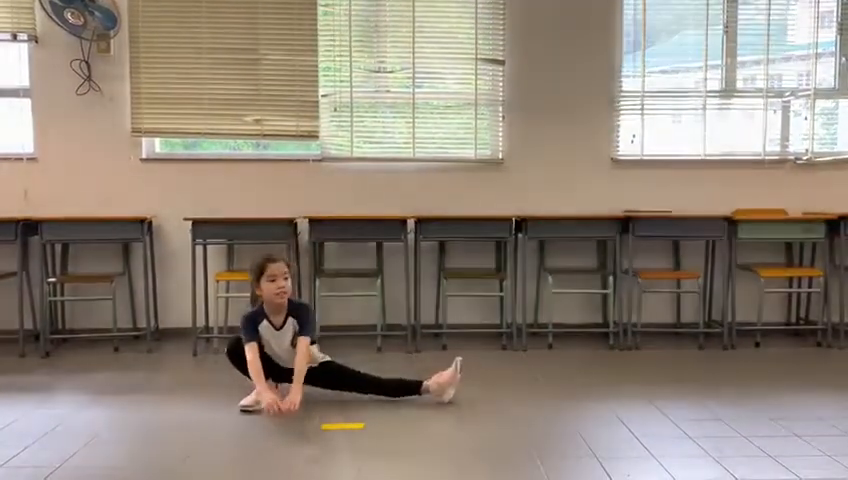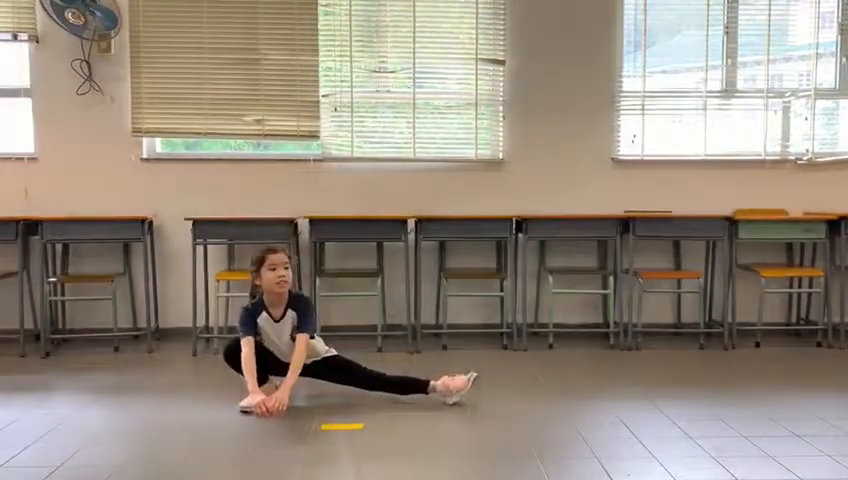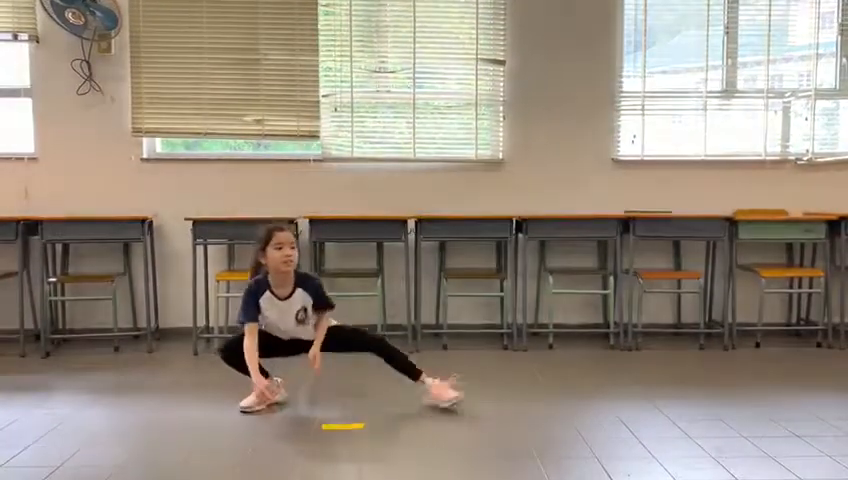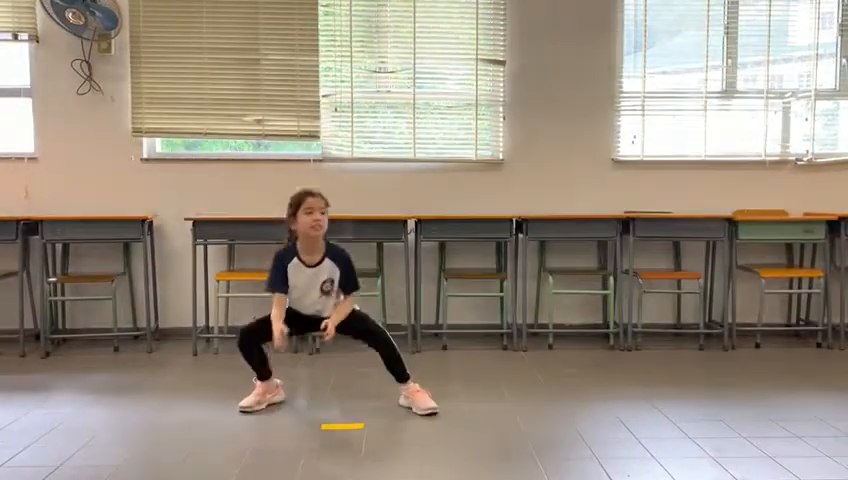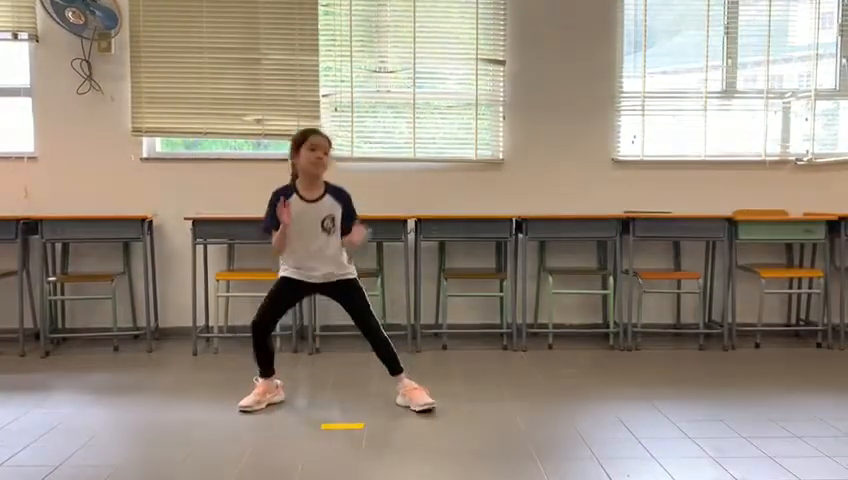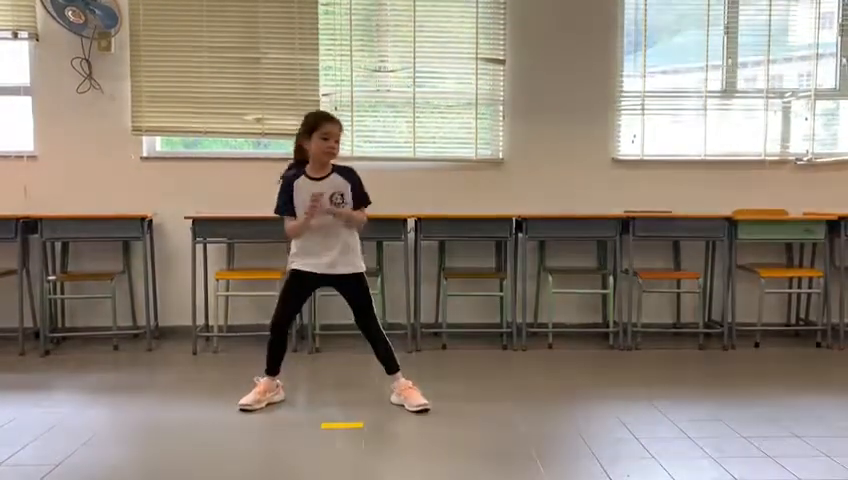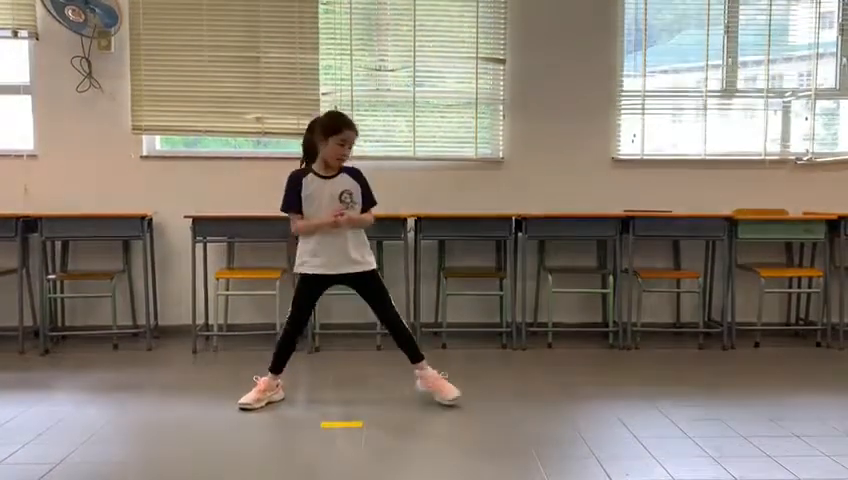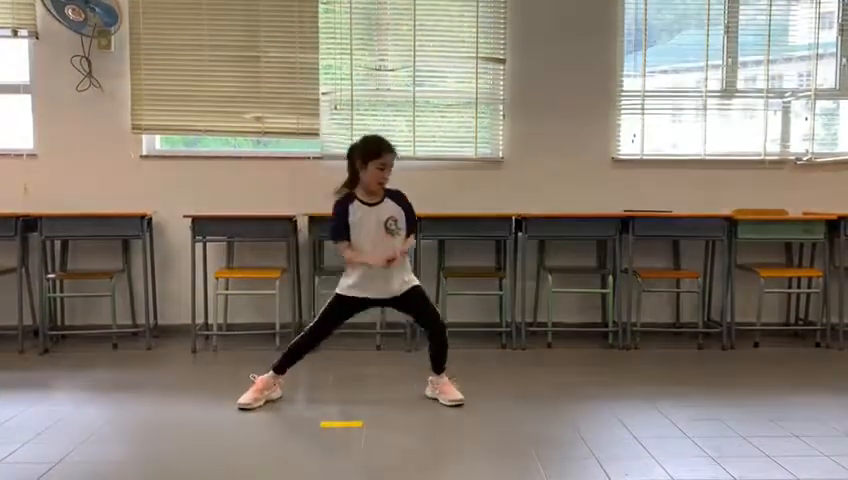
dt=0.3s
person 1, frame 1
left shoulder: (302, 311)
right shoulder: (251, 319)
left elbow: (303, 350)
right elbow: (252, 357)
left wrist: (296, 390)
right wrist: (266, 391)
left hip: (312, 365)
right hip: (275, 366)
left knee: (366, 383)
right knee: (234, 347)
left ankle: (430, 386)
right ankle: (265, 389)
person 1, frame 2
left shoulder: (301, 304)
right shoulder: (251, 312)
left elbow: (302, 348)
right elbow: (248, 351)
left wrist: (286, 387)
right wrist: (255, 390)
left hip: (315, 357)
right hip: (277, 360)
left knee: (373, 380)
right knee: (232, 351)
left ankle: (439, 386)
right ankle: (266, 386)
person 1, frame 3
left shoulder: (310, 283)
right shoulder: (255, 290)
left elbow: (324, 315)
right elbow: (250, 337)
left wrist: (316, 346)
right wrist: (257, 379)
left hip: (316, 335)
right hip: (280, 339)
left knee: (373, 341)
right knee: (229, 351)
left ankle: (428, 383)
right ankle: (270, 386)
person 1, frame 4
left shoulder: (339, 256)
right shoulder: (284, 257)
left elbow: (348, 298)
right elbow: (278, 303)
left wrist: (335, 320)
right wrist: (278, 327)
left hip: (335, 314)
right hip: (298, 314)
left knee: (380, 337)
right knee: (246, 337)
left ankle: (408, 389)
right ankle: (268, 387)
person 1, frame 5
left shoulder: (339, 196)
right shoulder: (281, 198)
left elbow: (348, 240)
right elbow: (277, 249)
left wrist: (355, 238)
right wrist: (285, 225)
left hip: (336, 273)
right hip: (295, 275)
left knee: (370, 325)
right knee: (259, 325)
left ankle: (404, 385)
right ankle: (268, 384)
person 1, frame 6
left shoulder: (348, 176)
right shoulder: (292, 181)
left elbow: (362, 219)
right elbow: (290, 230)
left wrist: (338, 212)
right wrist: (308, 216)
left hip: (347, 264)
right hip: (305, 264)
left knee: (368, 323)
right knee: (280, 322)
left ankle: (399, 384)
right ankle: (270, 383)
person 1, frame 7
left shoulder: (354, 177)
right shoulder: (299, 180)
left elbow: (369, 218)
right elbow: (297, 227)
left wrist: (351, 219)
right wrist: (325, 222)
left hip: (357, 262)
right hip: (315, 265)
left knee: (390, 317)
right knee: (295, 323)
left ankle: (426, 374)
right ankle: (271, 382)
person 1, frame 8
left shoulder: (400, 201)
right shoulder: (345, 206)
left elbow: (411, 238)
right elbow: (347, 253)
left wrist: (401, 251)
right wrist: (373, 260)
left hip: (402, 283)
right hip: (359, 287)
left knee: (436, 326)
right knee: (315, 333)
left ankle: (438, 380)
right ankle: (269, 382)
